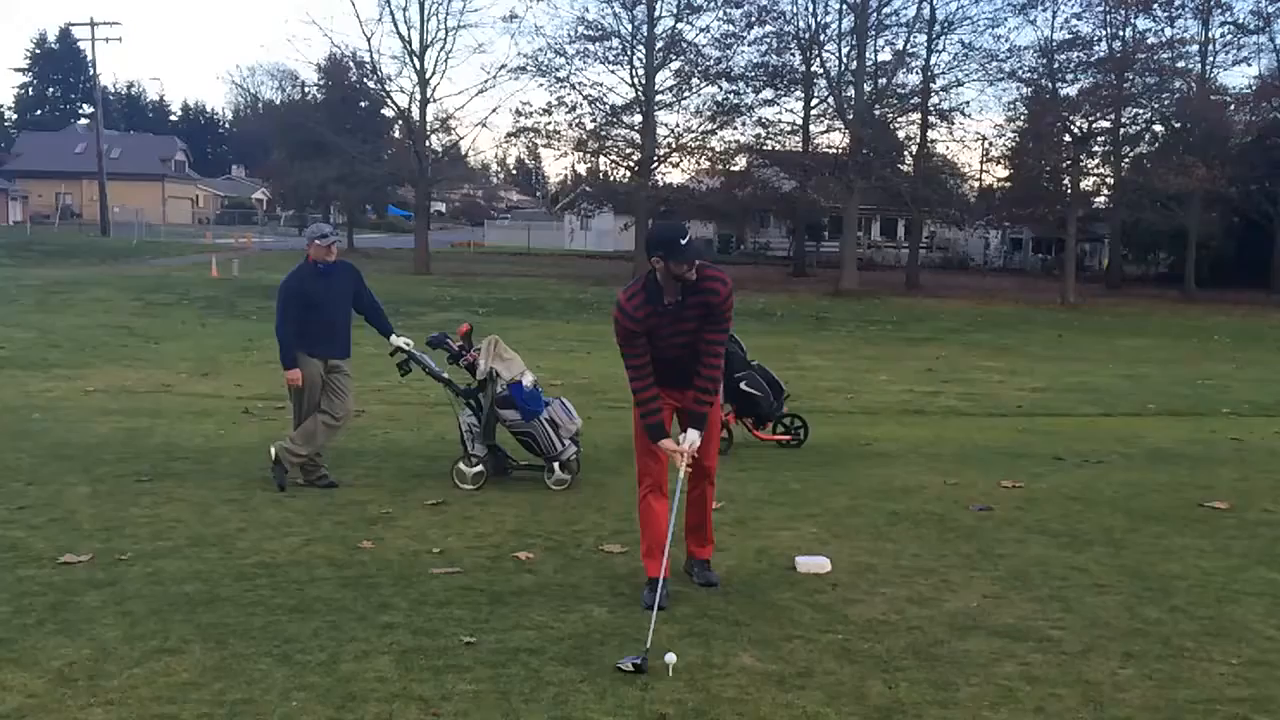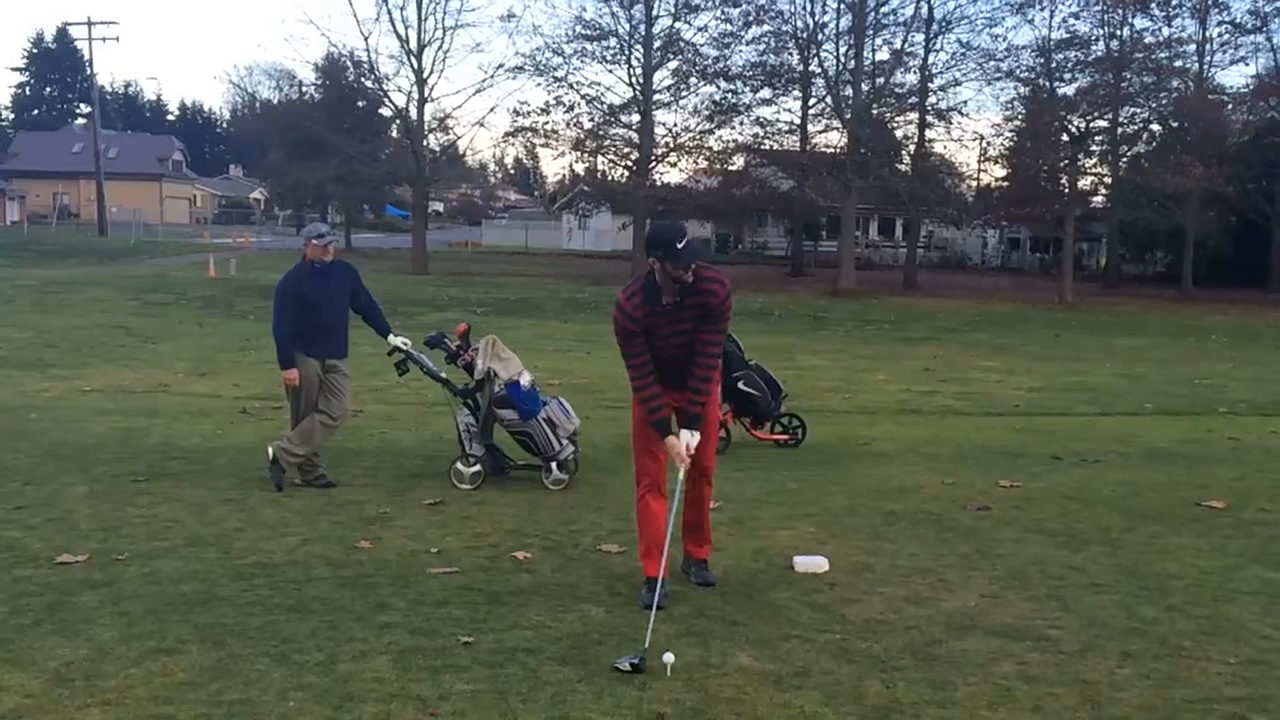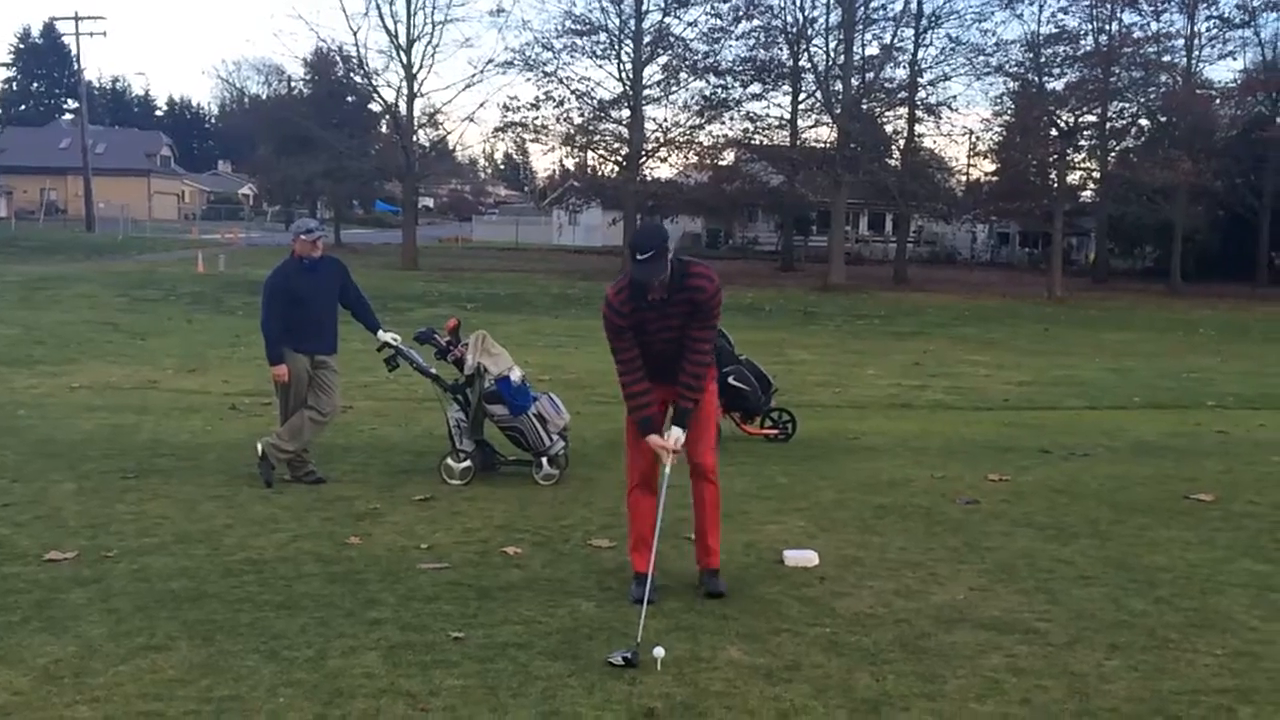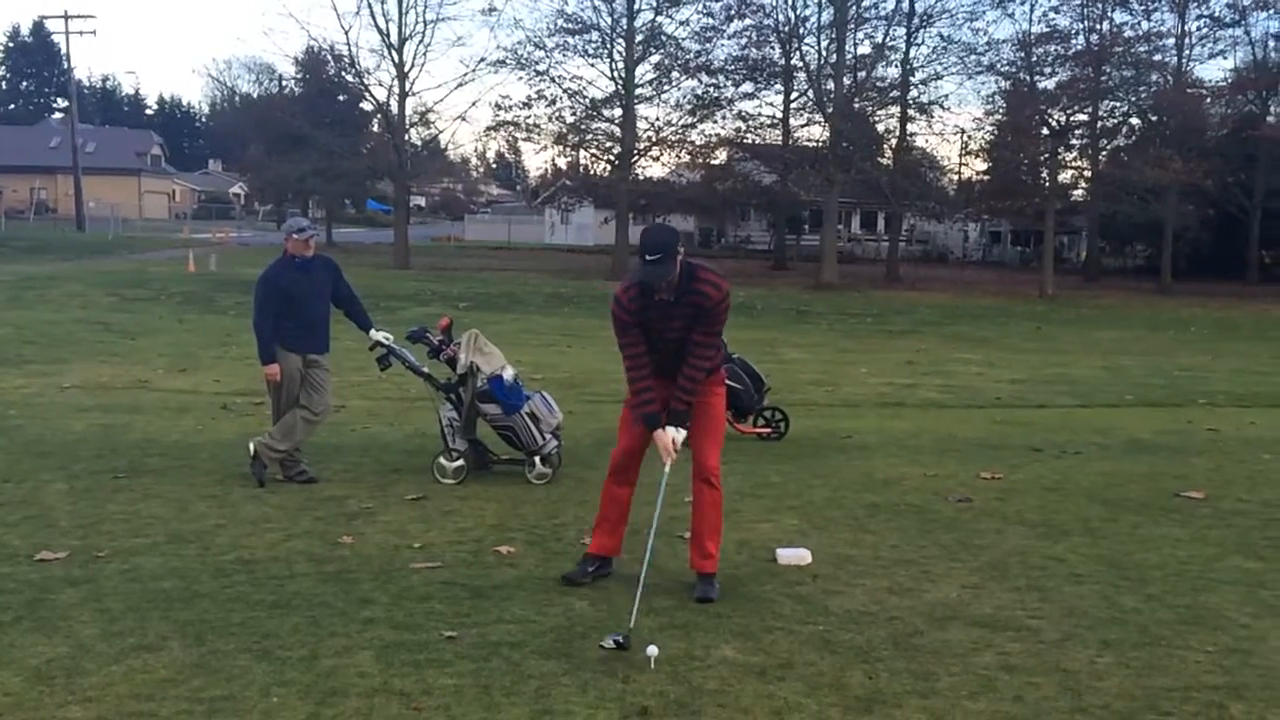
dt=0.5s
person 1, frame 1
left shoulder: (716, 287)
right shoulder: (630, 305)
left elbow: (712, 357)
right elbow: (639, 375)
left wrist: (697, 423)
right wrist: (658, 434)
left hip: (701, 385)
right hip: (655, 387)
left knee: (704, 469)
right knee: (652, 479)
left ankle: (699, 555)
right ankle: (656, 575)
person 1, frame 2
left shoulder: (715, 287)
right shoulder: (629, 305)
left elbow: (707, 358)
right elbow: (641, 376)
left wrist: (692, 423)
right wrist: (665, 434)
left hip: (700, 383)
right hip: (654, 387)
left knee: (702, 469)
right knee: (650, 477)
left ankle: (696, 556)
right ankle: (653, 574)
person 1, frame 3
left shoulder: (704, 284)
right shoulder: (618, 300)
left elbow: (698, 355)
right elbow: (629, 369)
left wrist: (681, 420)
right wrist: (646, 430)
left hip: (696, 380)
right hip: (647, 382)
left knee: (704, 466)
right knee: (641, 473)
left ankle: (709, 566)
right ankle: (642, 570)
person 1, frame 4
left shoulder: (713, 290)
right shoulder: (627, 298)
left elbow: (700, 358)
right elbow: (636, 365)
left wrist: (679, 421)
right wrist: (654, 426)
left hip: (703, 381)
right hip: (652, 379)
left knee: (707, 469)
right knee: (622, 461)
left ankle: (706, 571)
right ankle: (600, 555)
person 2, frame 1
left shoulder: (348, 273)
right shoulder: (296, 280)
left elbow: (369, 306)
right elbow: (284, 326)
left wrist: (391, 335)
right wrist: (290, 366)
left hip: (337, 359)
right hip: (306, 358)
left knee: (339, 411)
right knee: (308, 416)
left ankle: (285, 454)
right ankle: (312, 471)
person 2, frame 2
left shoulder: (345, 272)
right shoulder: (293, 280)
left elbow: (367, 306)
right elbow: (281, 326)
left wrist: (388, 335)
right wrist: (287, 365)
left hip: (335, 358)
right hip: (303, 358)
left knee: (336, 410)
right knee: (305, 417)
left ankle: (283, 454)
right ankle: (309, 471)
person 2, frame 3
left shoulder: (334, 268)
right shoulder: (281, 276)
left elbow: (356, 301)
right elbow: (270, 321)
left wrist: (378, 330)
right wrist: (276, 361)
left hip: (324, 354)
right hip: (293, 354)
left knee: (325, 406)
right knee: (294, 412)
left ankle: (272, 449)
right ankle: (299, 466)
person 2, frame 4
left shoulder: (327, 267)
right shoulder: (273, 275)
left elbow: (348, 300)
right elbow: (262, 321)
left wrist: (370, 330)
right wrist: (268, 360)
left hip: (316, 353)
right hip: (285, 353)
left knee: (317, 406)
right knee: (287, 412)
left ankle: (264, 449)
right ankle: (292, 466)
